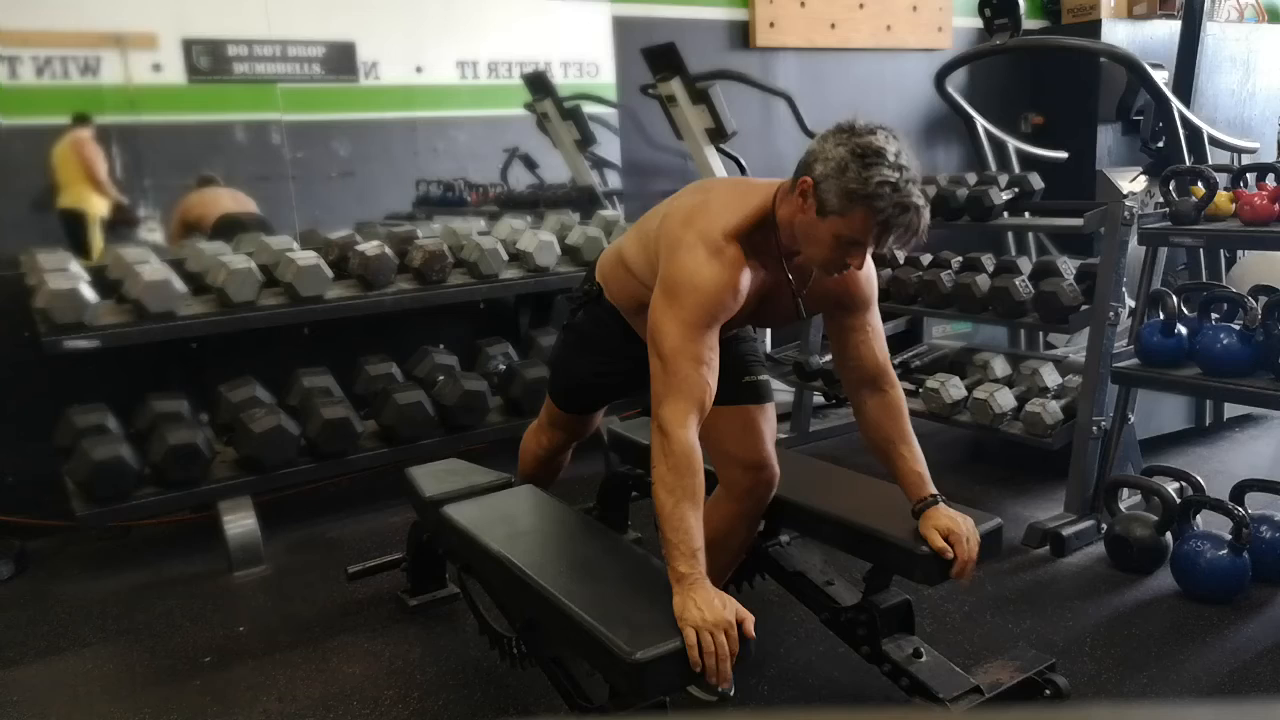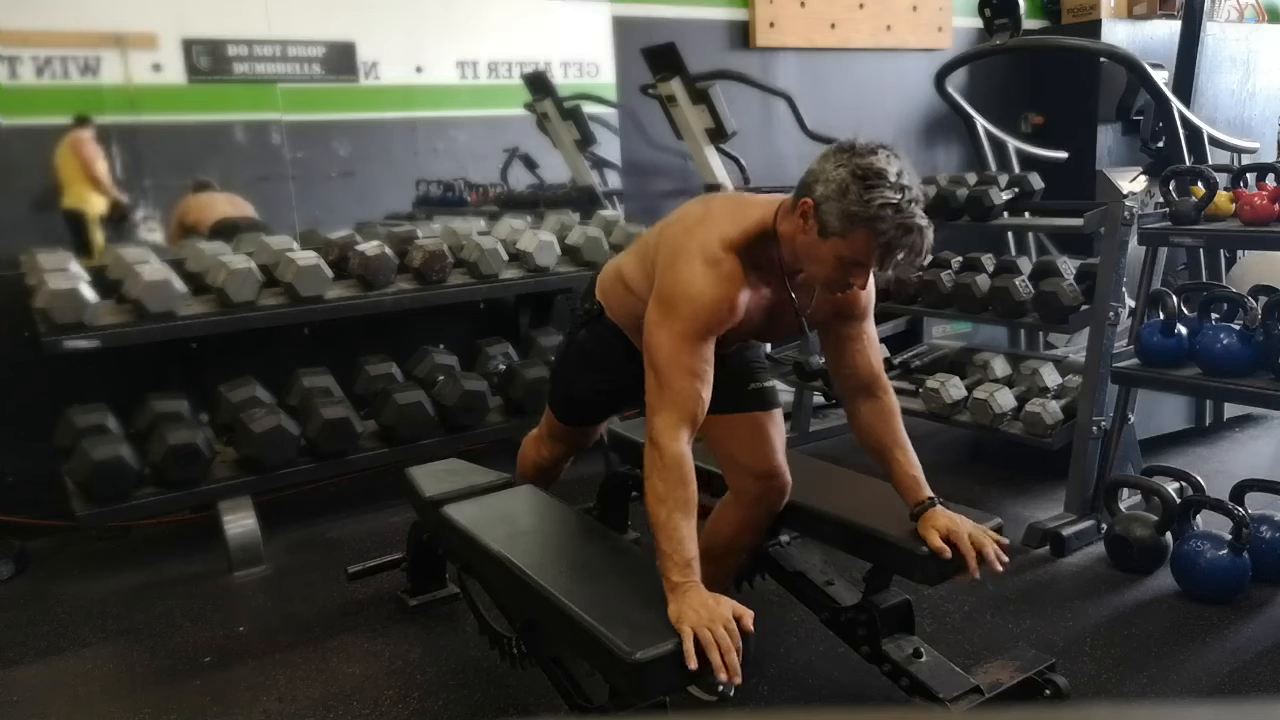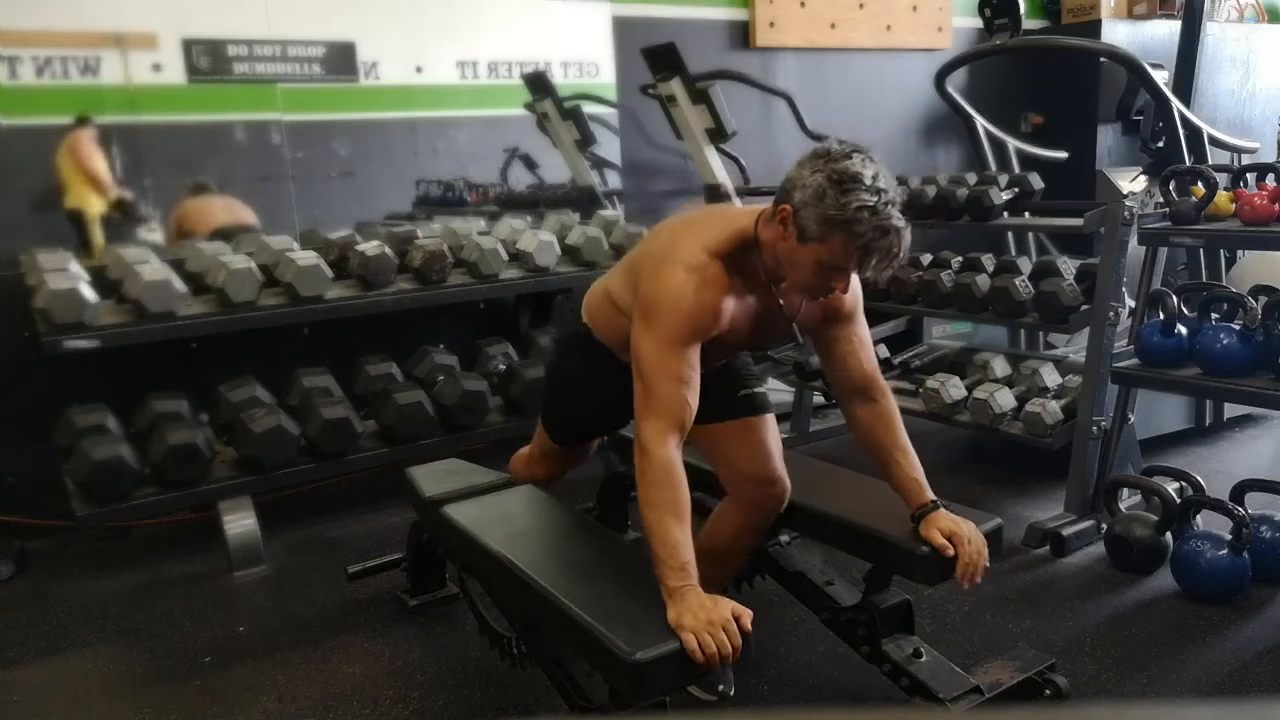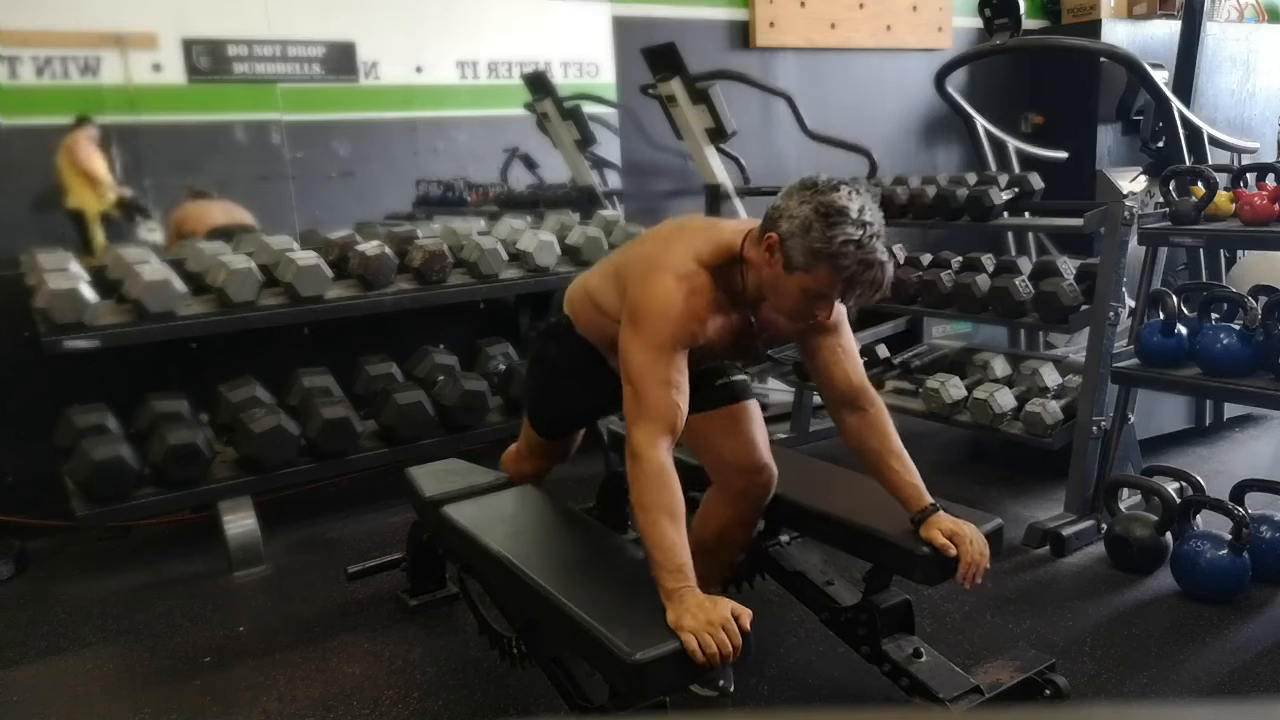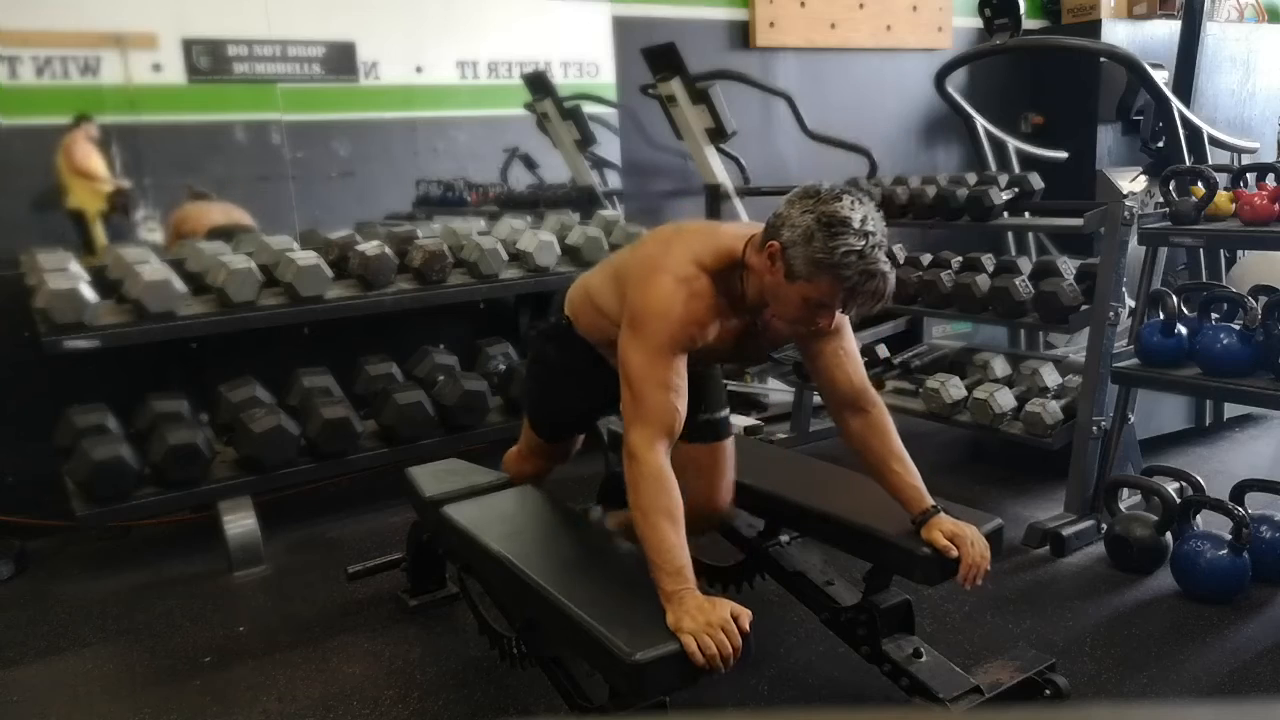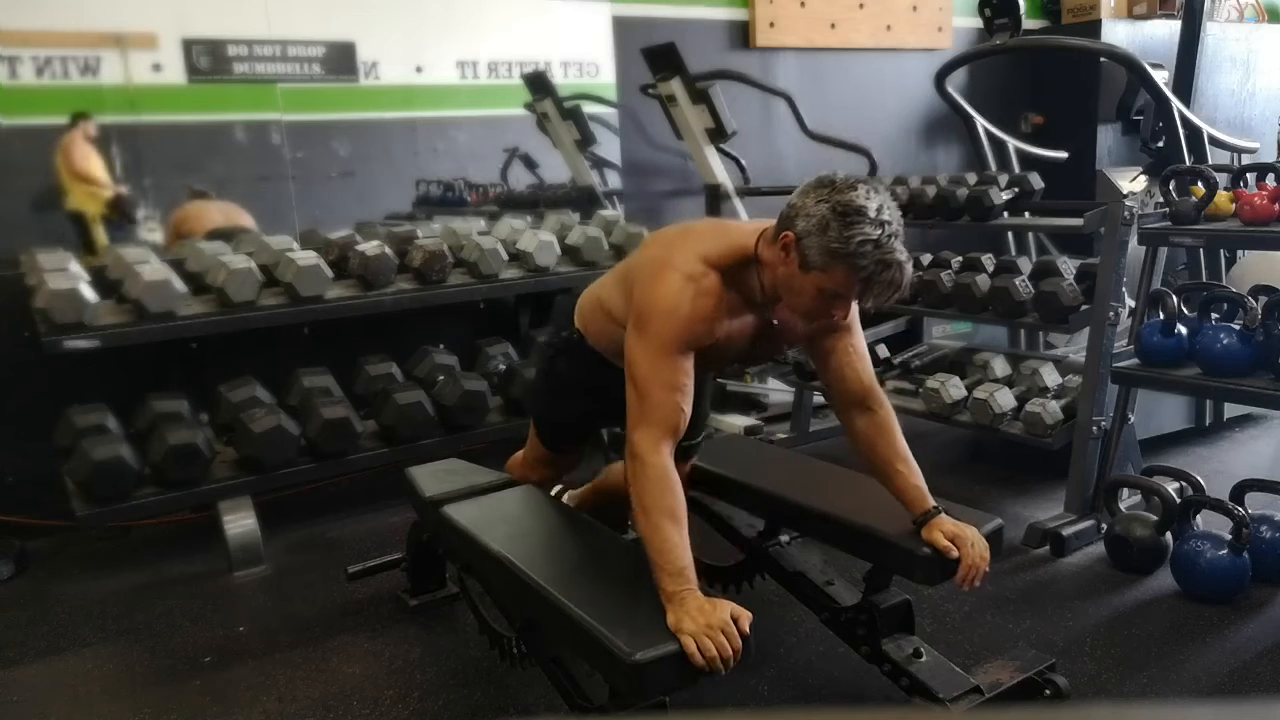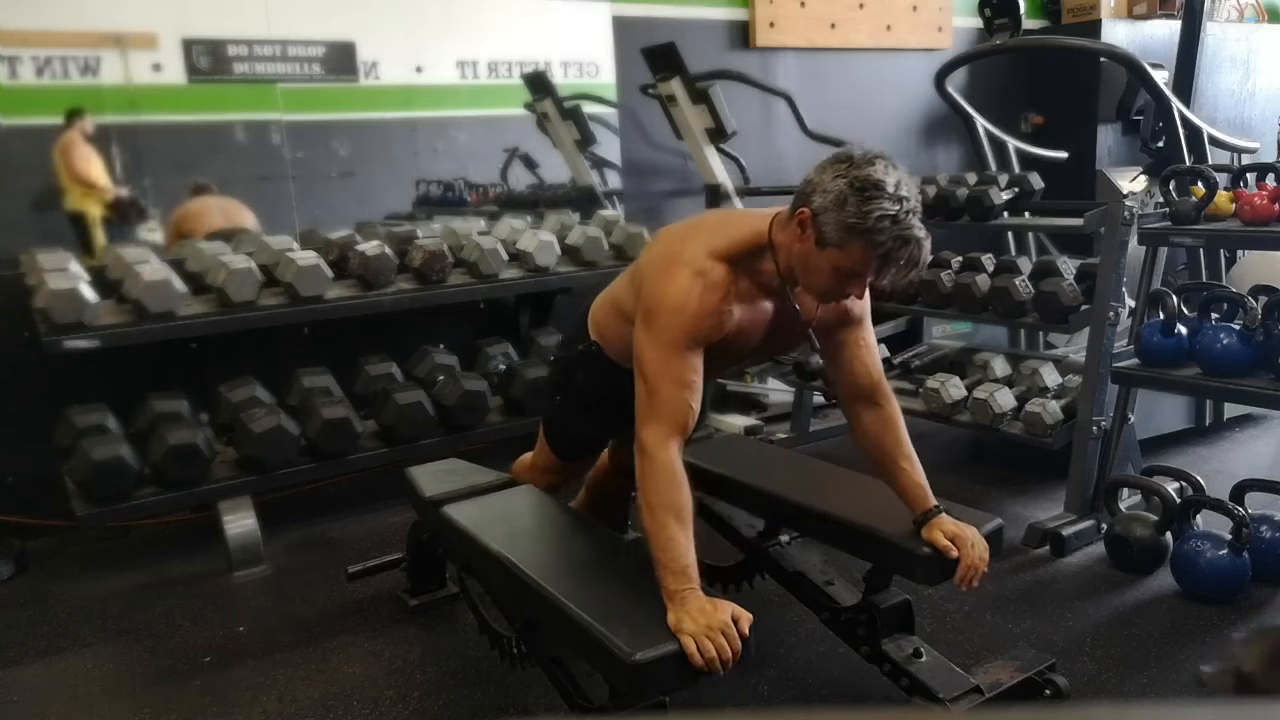
dt=0.2s
person 1, frame 1
left shoulder: (845, 264)
right shoulder: (713, 253)
left elbow: (875, 386)
right elbow: (678, 425)
left wrist: (927, 503)
right wrist: (690, 586)
left hip: (722, 327)
right hip: (616, 312)
left knee: (754, 477)
right knee: (559, 433)
left ankle: (694, 625)
person 1, frame 2
left shoulder: (841, 263)
right shoulder: (710, 266)
left elbow: (869, 395)
right elbow: (671, 435)
left wrist: (927, 508)
right wrist: (683, 591)
left hip: (722, 342)
right hip: (619, 329)
left knee: (766, 484)
right knee: (558, 444)
left ankle: (701, 629)
person 1, frame 3
left shoulder: (825, 272)
right shoulder: (691, 275)
left elbow: (866, 396)
right elbow: (658, 441)
left wrist: (927, 507)
right wrist: (682, 595)
left hip: (712, 355)
right hip: (606, 349)
left knee: (764, 490)
right knee: (549, 463)
left ankle: (696, 626)
person 1, frame 4
left shoulder: (807, 281)
right shoulder: (678, 288)
left elbow: (857, 405)
right elbow: (650, 447)
left wrist: (926, 511)
right wrist: (680, 598)
right hip: (585, 345)
left knee: (753, 478)
right knee: (536, 460)
left ankle: (699, 584)
person 1, frame 5
left shoulder: (809, 284)
right shoulder: (679, 291)
left elbow: (857, 407)
right elbow: (647, 448)
left wrist: (927, 513)
right wrist: (682, 597)
left hip: (680, 355)
right hip: (583, 344)
left knee: (707, 505)
right knee: (538, 461)
left ankle: (619, 534)
person 1, frame 6
left shoulder: (823, 283)
right shoulder: (687, 287)
left elbow: (864, 407)
right elbow: (651, 447)
left wrist: (929, 515)
right wrist: (683, 598)
left hip: (682, 366)
right hip: (593, 356)
left knee: (640, 484)
right knee: (542, 467)
left ankle: (578, 514)
person 1, frame 7
left shoulder: (837, 285)
right shoulder: (697, 277)
left elbow: (869, 402)
right elbow: (659, 443)
left wrist: (929, 513)
right wrist: (684, 597)
left hip: (684, 369)
right hip: (605, 362)
left knee: (623, 469)
right knee: (551, 473)
